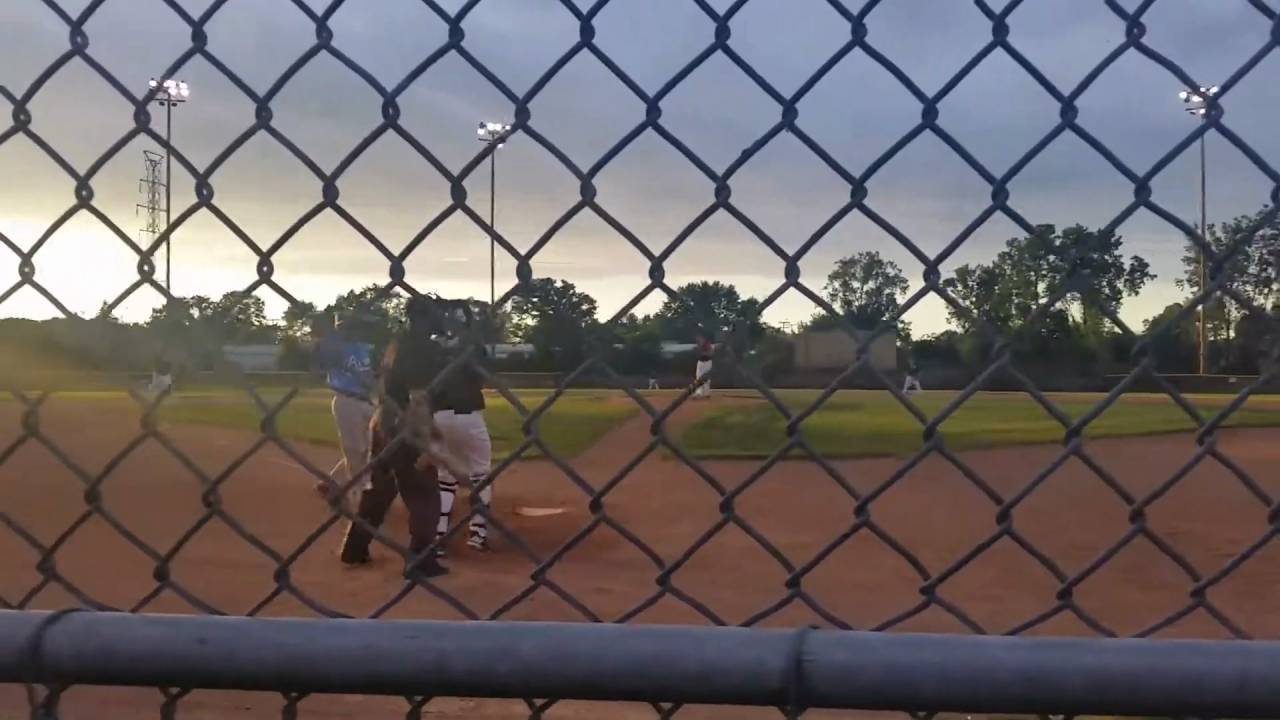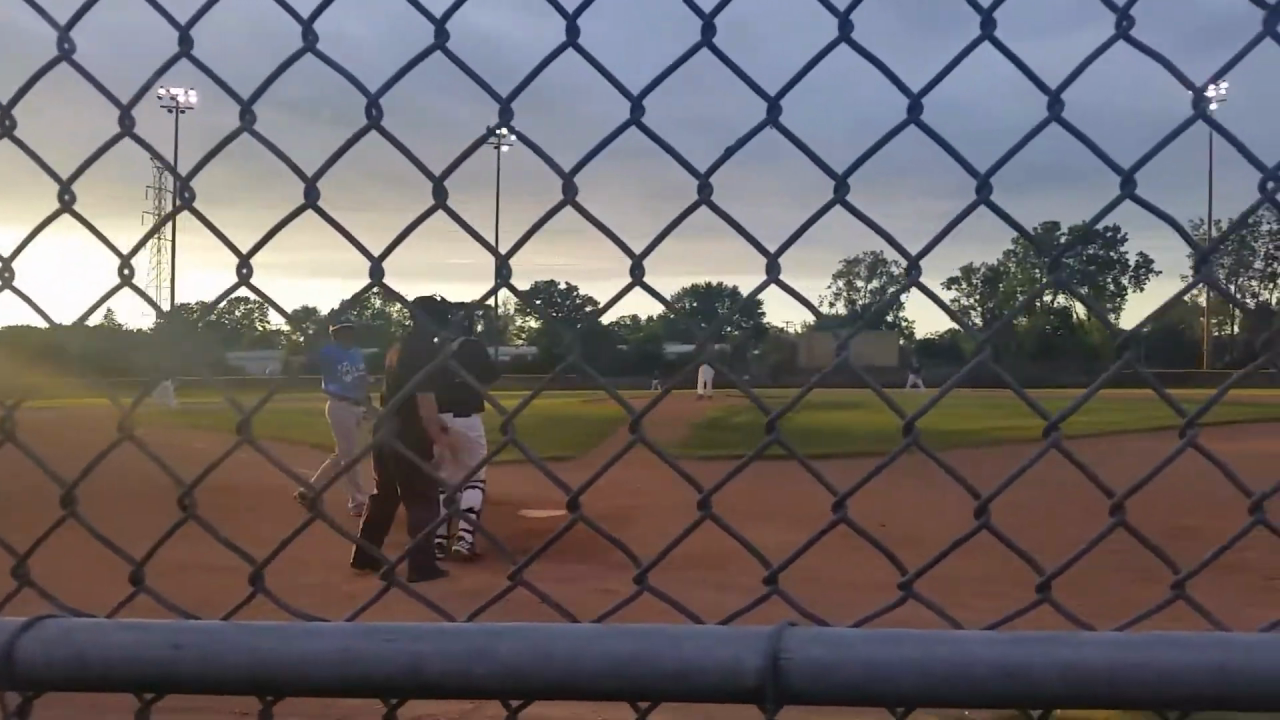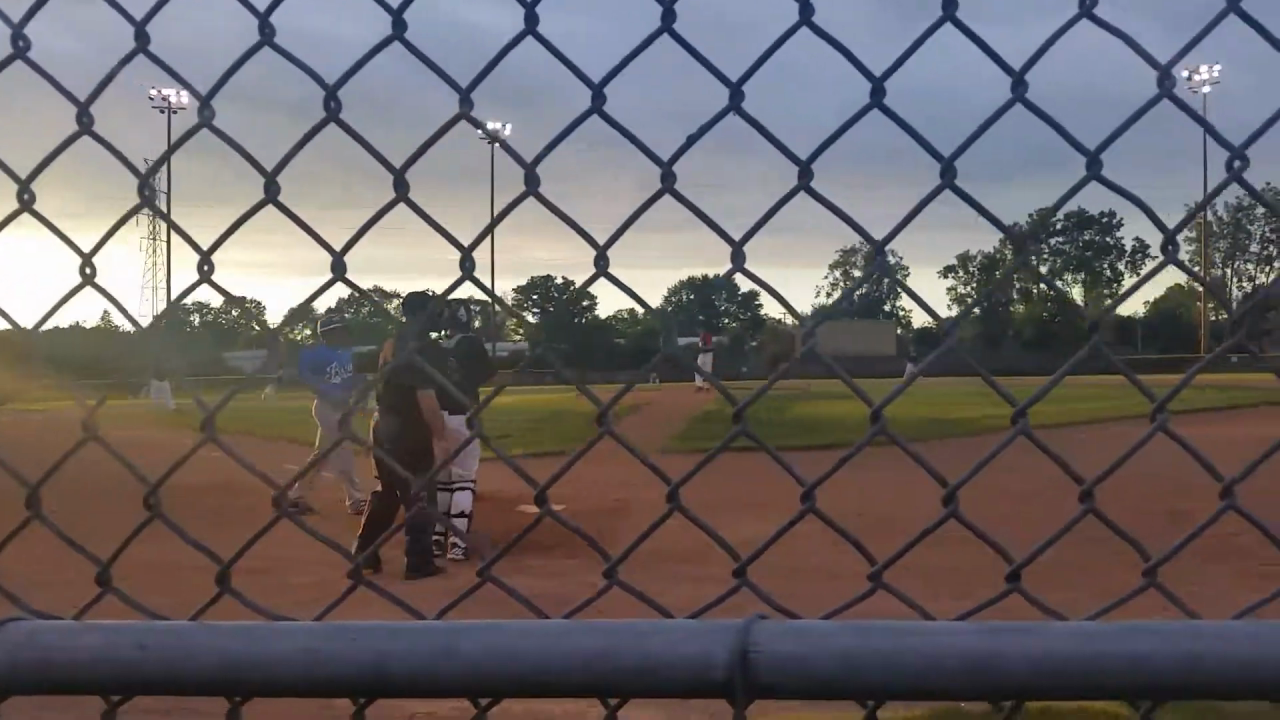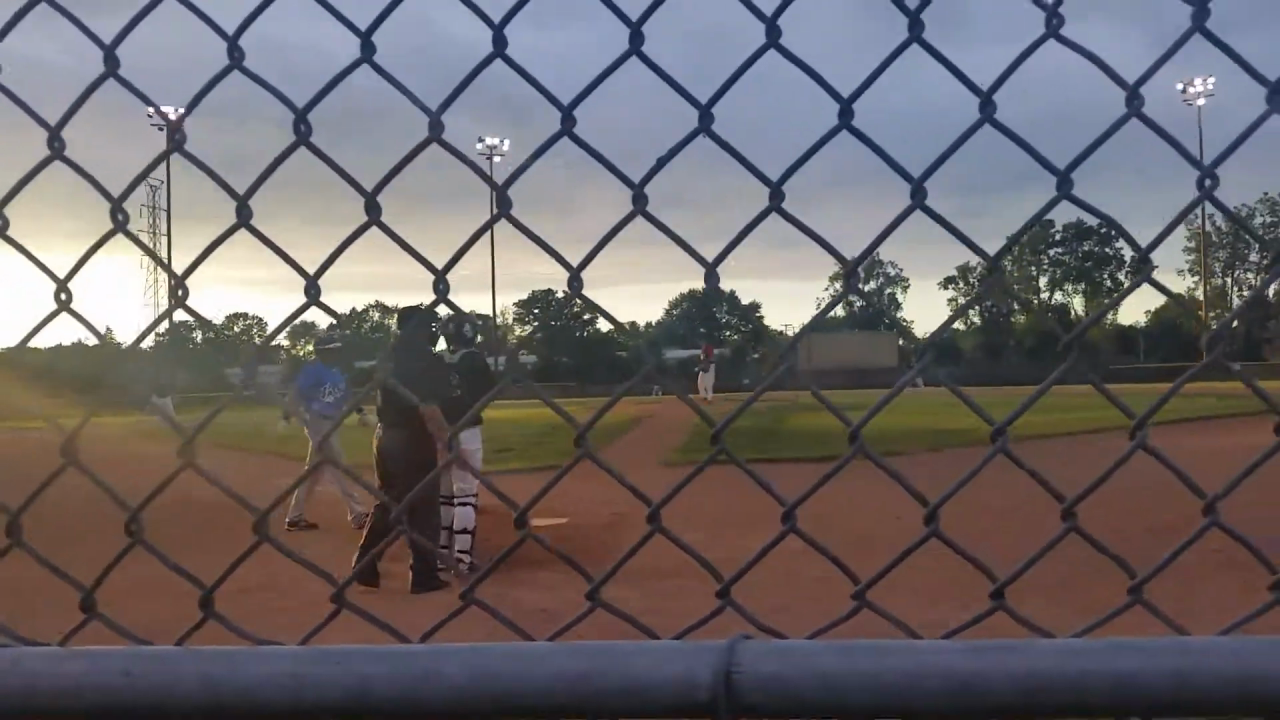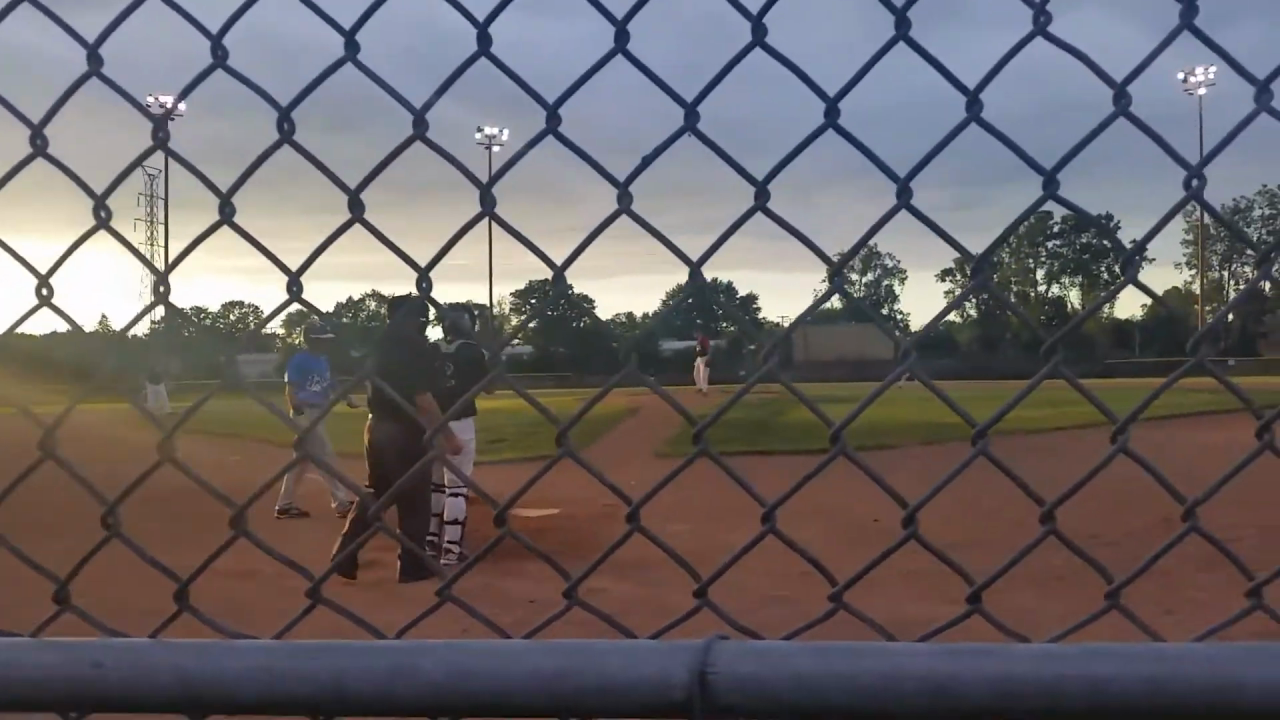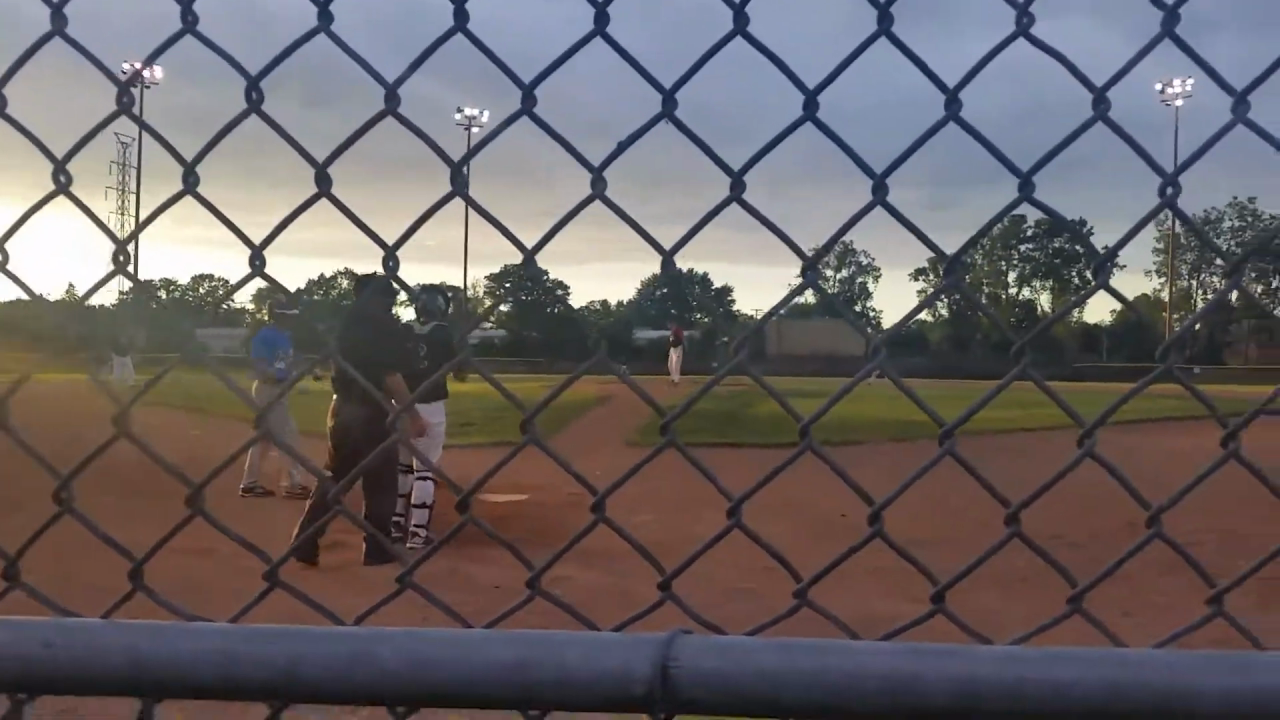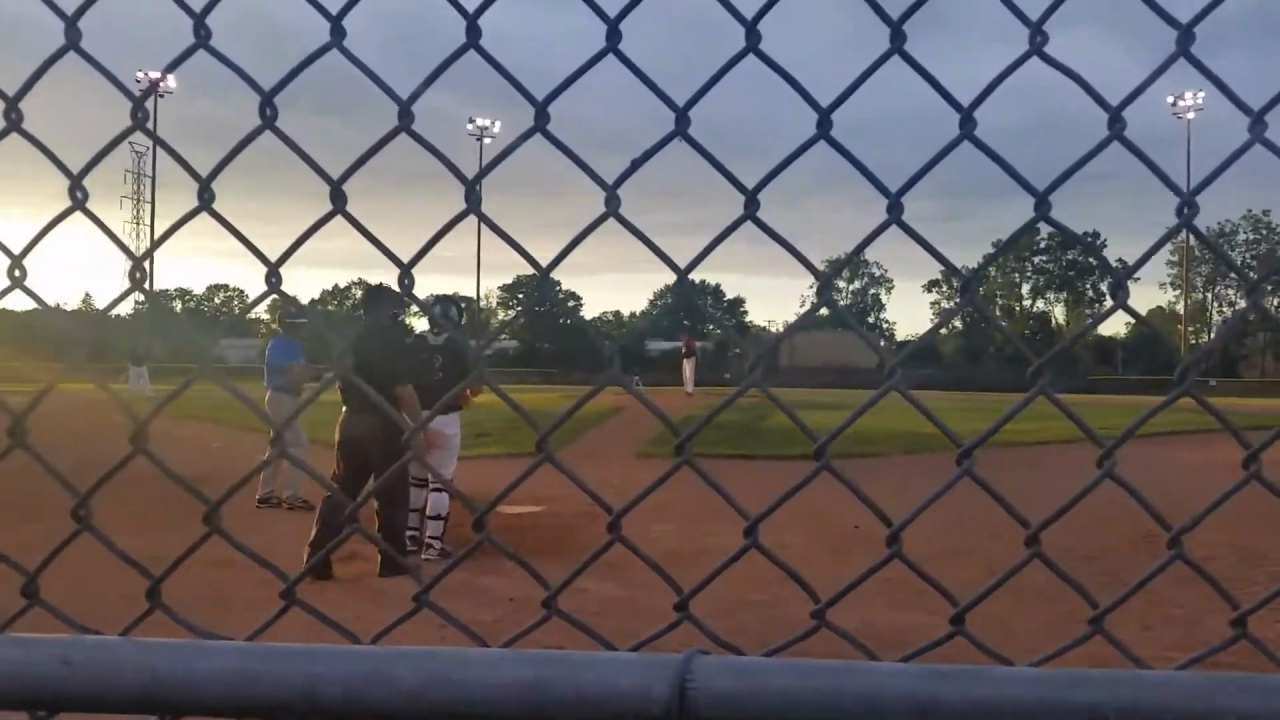
dt=0.1s
person 1, frame 1
left shoulder: (396, 345)
right shoulder: (423, 349)
right elbow: (418, 398)
left wrist: (426, 431)
right wrist: (427, 441)
left hip: (383, 422)
right hip: (404, 428)
left knee: (378, 489)
right knee: (423, 497)
left ankle: (354, 548)
right ankle: (421, 562)
person 1, frame 2
left shoulder: (398, 346)
right shoulder: (427, 350)
right elbow: (425, 399)
left wrist: (439, 428)
right wrist: (437, 440)
left hip: (385, 425)
right hip: (408, 431)
left knee: (383, 494)
right knee: (422, 500)
left ankle: (365, 555)
right ankle: (421, 564)
person 1, frame 3
left shoulder: (391, 344)
right shoulder: (425, 347)
right elbow: (425, 396)
left wrist: (437, 426)
right wrist: (441, 436)
left hip: (383, 422)
right hip: (408, 428)
left knee: (386, 491)
right knee: (419, 497)
left ankle: (365, 553)
right ankle: (418, 562)
person 1, frame 4
left shoulder: (391, 357)
right shoulder: (424, 360)
right elbow: (428, 410)
right wrist: (448, 446)
left hip: (385, 437)
right hip: (413, 442)
left knee: (387, 506)
right knee: (423, 510)
left ankle: (364, 566)
right ankle: (423, 576)
person 1, frame 5
left shoulder: (379, 347)
right shoulder: (416, 350)
right elbow: (423, 400)
right wrist: (448, 434)
left hip: (376, 427)
right hip: (404, 432)
left knee: (373, 495)
right knee: (413, 501)
left ankle: (344, 557)
right ankle: (413, 565)
person 1, frame 6
left shoulder: (343, 327)
right shoulder: (384, 330)
right elbow: (393, 380)
right wrist: (413, 415)
left hip: (341, 409)
right hip: (371, 413)
left knee: (332, 478)
right knee: (379, 483)
left ankle: (305, 543)
right ankle: (377, 549)
person 1, frame 7
left shoulder: (348, 340)
right shoulder: (393, 341)
left elbow: (342, 383)
right elbow: (403, 392)
left hip: (350, 422)
right hip: (383, 426)
left knee: (340, 492)
right knee: (392, 495)
left ankle: (317, 560)
right ankle: (392, 561)
person 2, frame 1
right shoulder: (473, 346)
left hip: (440, 418)
right hip: (469, 418)
left knee: (445, 479)
right knee: (480, 474)
left ankle: (438, 537)
right ankle: (478, 531)
person 2, frame 2
right shoulder: (474, 347)
right elbow: (492, 378)
left hip: (441, 421)
right hip: (468, 421)
left knee: (445, 482)
right knee: (473, 480)
left ankle: (439, 542)
right ankle: (465, 538)
person 2, frame 3
right shoulder: (473, 344)
right elbow: (490, 375)
right hip: (463, 419)
left knee: (440, 480)
right knee: (464, 480)
left ankle: (437, 539)
right ankle: (458, 544)
person 2, frame 4
right shoulder: (476, 360)
right elbow: (493, 392)
right hip: (466, 434)
left knee: (443, 495)
right knee: (465, 495)
left ankle: (441, 553)
right ankle: (462, 558)
person 2, frame 5
right shoulder: (471, 352)
right elbow: (488, 387)
right hip: (459, 424)
left knee: (434, 483)
right knee: (457, 486)
left ankle: (430, 541)
right ankle: (451, 549)
person 2, frame 6
left shoulder: (402, 333)
right shoulder: (444, 334)
right elbow: (460, 372)
right hip: (430, 408)
left knee: (402, 464)
right knee: (426, 470)
left ankle: (396, 523)
right ankle: (418, 532)
person 2, frame 7
left shoulder: (415, 344)
right shoulder: (459, 346)
right wrist: (466, 393)
right hip: (445, 419)
left knee: (415, 478)
right knee: (440, 481)
left ankle: (411, 537)
right ankle: (433, 544)
person 3, frame 1
left shoulder: (365, 348)
right shoulder: (335, 348)
left hip: (365, 404)
right hip: (346, 404)
left knee: (362, 451)
right knee: (353, 452)
left ankle: (330, 483)
right ankle: (356, 496)
person 3, frame 2
left shoulder: (358, 354)
right shoulder: (329, 352)
left wrist: (367, 404)
left hip: (356, 407)
right hip: (340, 408)
left knee: (343, 455)
right knee: (351, 455)
left ankle: (310, 491)
right ankle: (358, 502)
person 3, frame 3
left shoulder: (345, 352)
right shoulder: (316, 353)
left elbow: (352, 381)
right elbow: (296, 372)
left hip: (341, 407)
right hip: (327, 407)
left knee: (322, 454)
right knee: (342, 455)
left ankle: (295, 497)
right ankle: (355, 500)
person 3, frame 4
left shoulder: (336, 371)
right shoulder: (311, 371)
left elbow: (343, 396)
right elbow: (294, 397)
left wrist: (360, 412)
right wrist: (286, 416)
left hip: (330, 424)
right hip: (320, 424)
left knee: (315, 471)
right knee: (337, 469)
left ankle: (294, 517)
right ankle: (357, 514)
person 3, frame 5
left shoulder: (322, 360)
right shoulder: (299, 360)
left elbow: (327, 386)
right elbow: (291, 390)
left wrist: (347, 398)
right wrist: (299, 414)
left hip: (316, 412)
right hip: (306, 413)
left knee: (302, 459)
right knee: (326, 456)
left ankle: (285, 505)
right ankle: (342, 502)
person 3, frame 6
left shoulder: (285, 335)
right shoulder: (265, 336)
left elbow: (289, 362)
right elbow: (261, 366)
right wrist: (284, 382)
left hip: (276, 389)
right hip: (268, 389)
left knee: (266, 436)
right knee: (288, 432)
left ankle: (249, 483)
right ankle: (293, 484)
person 3, frame 7
left shoulder: (294, 344)
right shoulder: (278, 345)
left elbow: (299, 371)
right elbow: (292, 373)
left hip: (288, 399)
right hip: (281, 398)
left knee: (278, 447)
right knee: (297, 443)
left ankle: (265, 494)
right ankle: (292, 495)
